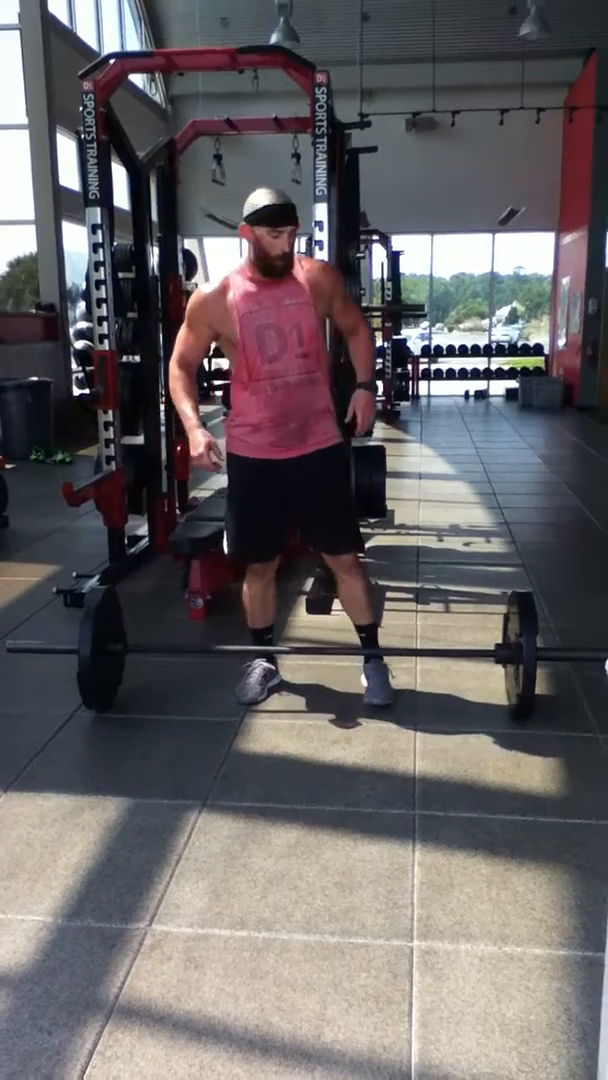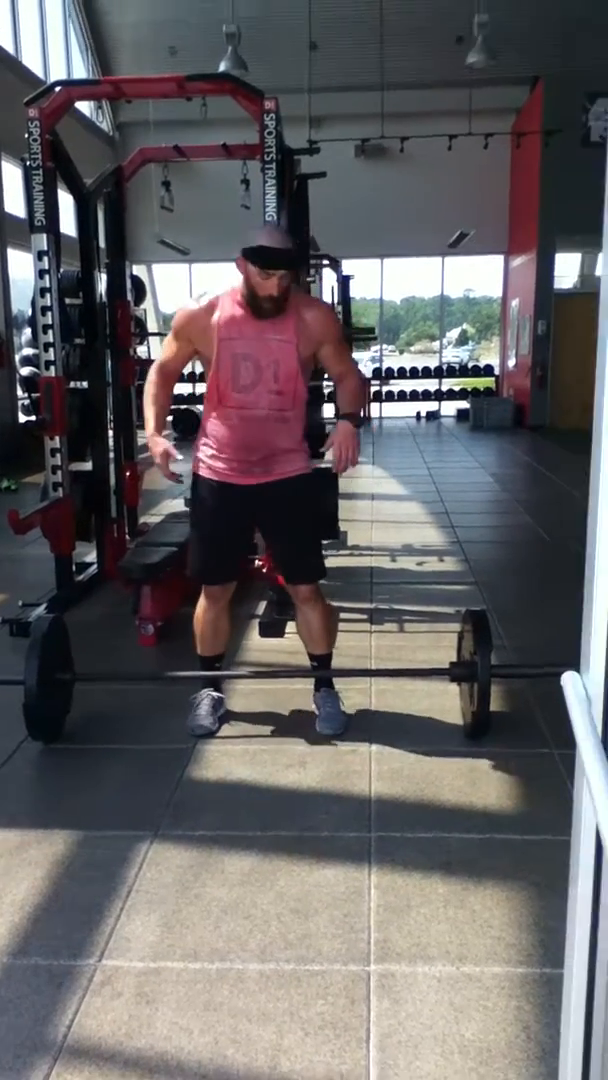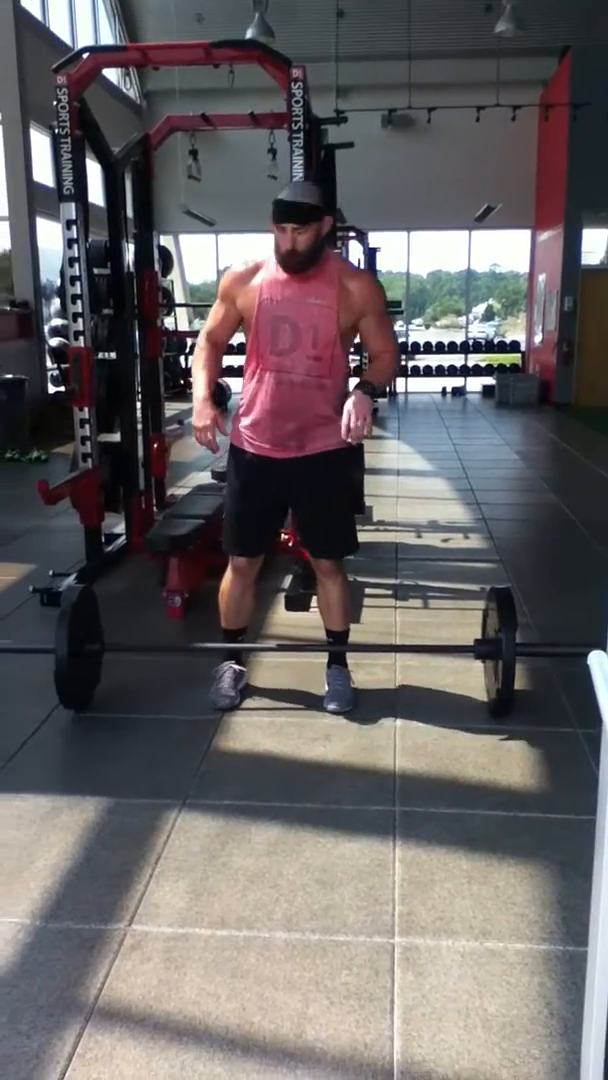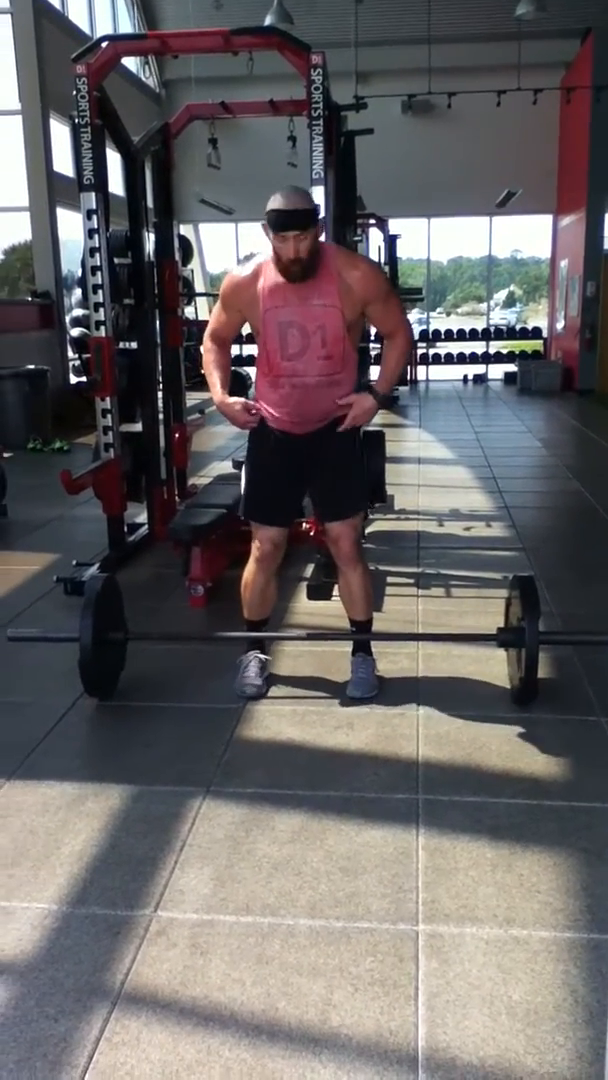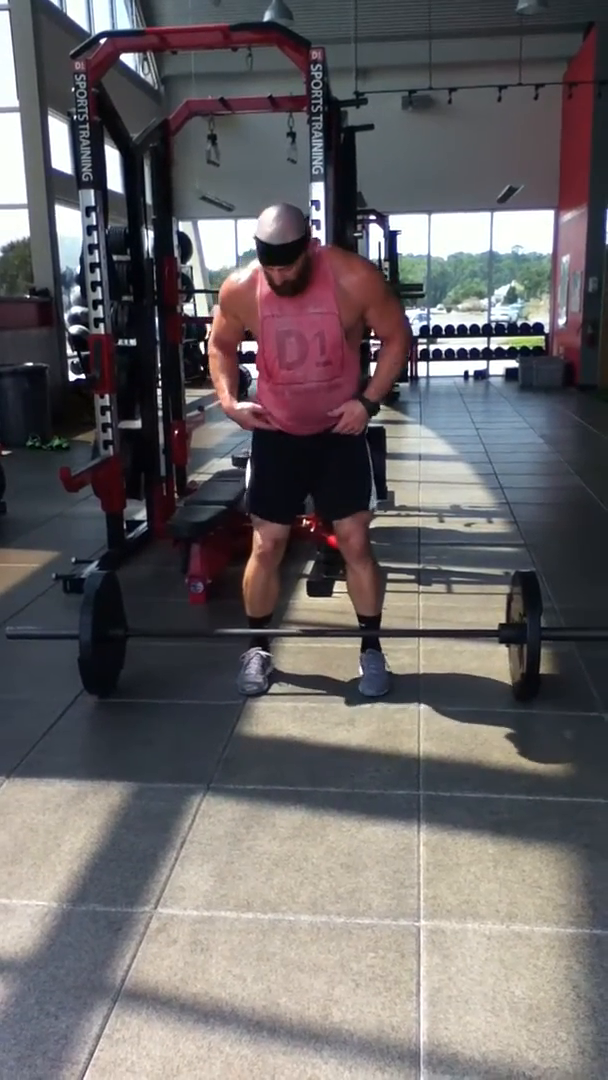
dt=1s
person 1, frame 1
left shoulder: (320, 278)
right shoulder: (213, 299)
left elbow: (355, 329)
right elbow: (181, 365)
left wrist: (365, 386)
right wrist: (194, 426)
left hip: (320, 447)
right hip: (252, 454)
left knee: (344, 558)
right knee: (259, 565)
left ankle: (371, 657)
right ankle: (264, 659)
person 1, frame 2
left shoulder: (315, 318)
right shoulder: (199, 317)
left elbow: (347, 374)
right elbow: (163, 371)
left wrist: (348, 420)
right wrist: (154, 431)
left hip: (287, 474)
right hip: (219, 476)
left knee: (306, 587)
right knee: (215, 589)
left ankle: (324, 686)
right ankle: (211, 686)
person 1, frame 3
left shoulder: (356, 287)
right shoulder: (242, 281)
left elbow: (386, 353)
right elbow: (210, 341)
left wrist: (364, 391)
right wrist: (202, 397)
left hip: (322, 449)
right hip: (253, 447)
left knee: (328, 564)
right knee: (242, 563)
left ankle: (337, 664)
right ankle: (231, 661)
person 1, frame 4
left shoulder: (358, 276)
right shoulder: (242, 284)
left elbow: (398, 333)
right elbow: (215, 339)
left wrist: (377, 394)
right wrist: (220, 394)
left hip: (335, 429)
right hip: (273, 432)
left knee: (346, 544)
right knee: (265, 548)
left ankle: (362, 652)
right ankle: (255, 650)
person 1, frame 5
left shoulder: (355, 278)
right shoulder: (239, 289)
left elbow: (397, 336)
right elbow: (220, 345)
left wrist: (370, 400)
right wrist: (228, 400)
left hip: (340, 430)
right hip: (275, 432)
left knee: (355, 542)
right knee: (266, 546)
left ankle: (371, 648)
right ankle: (258, 647)
